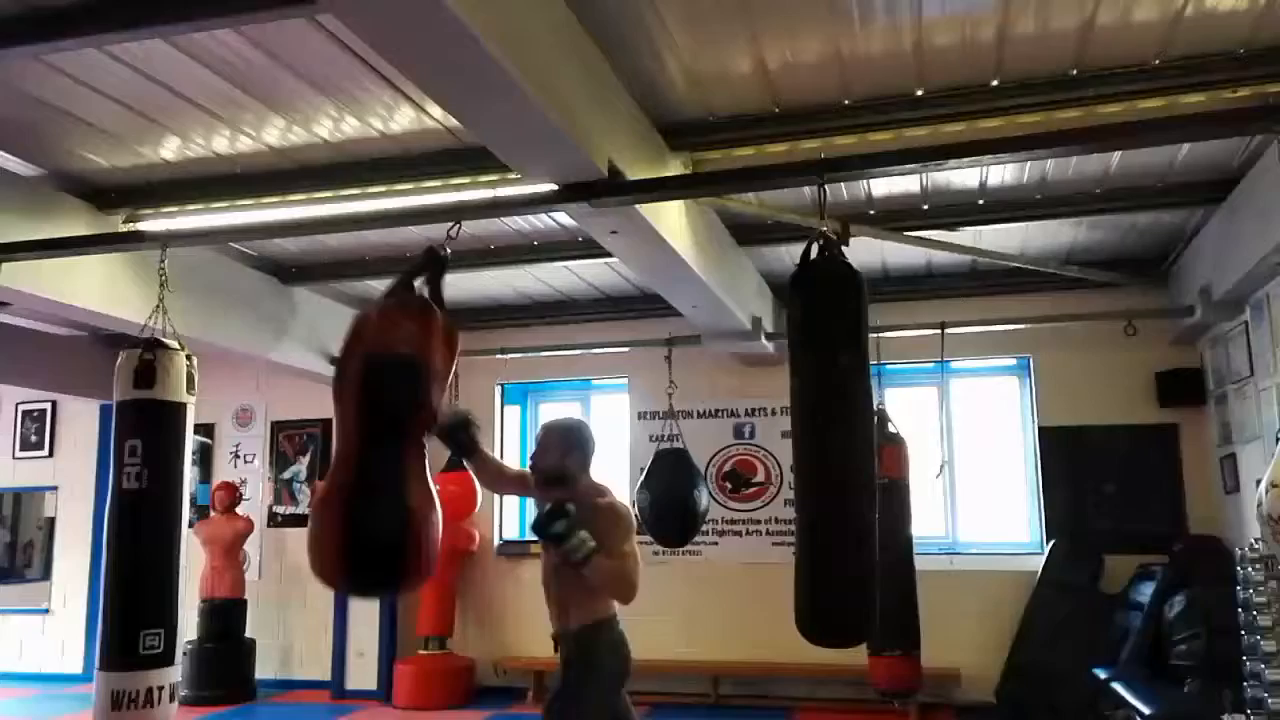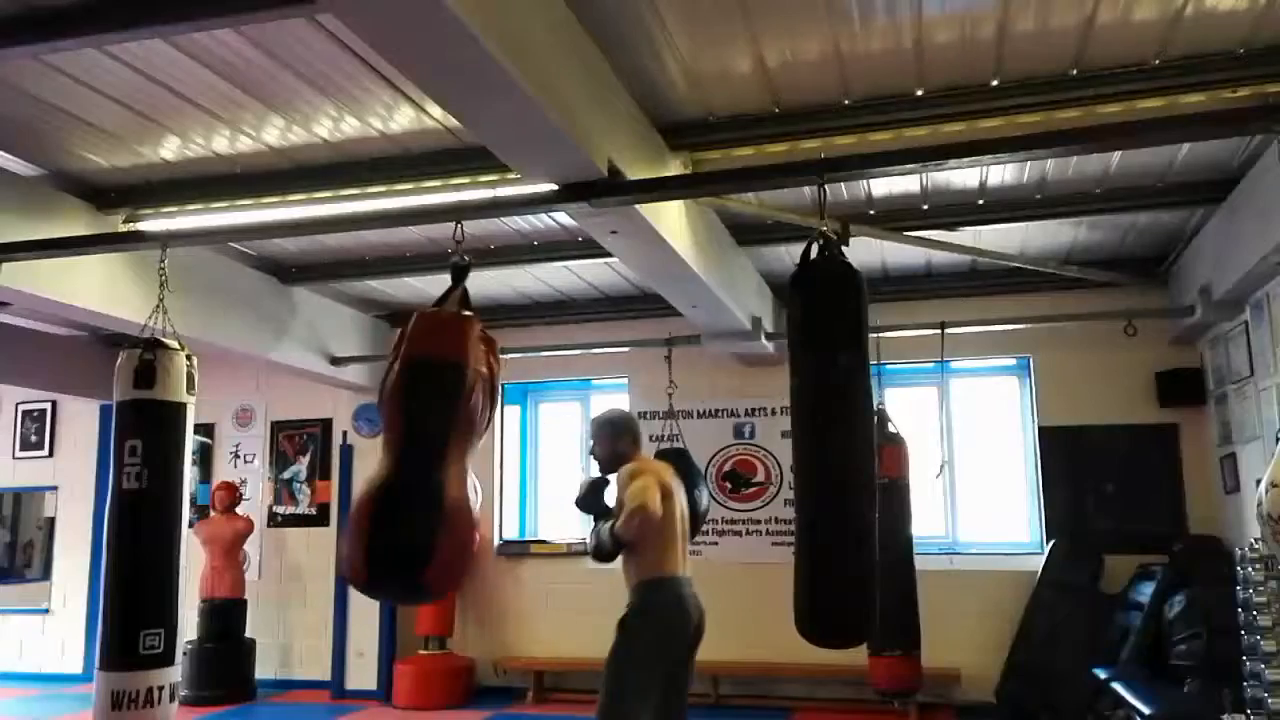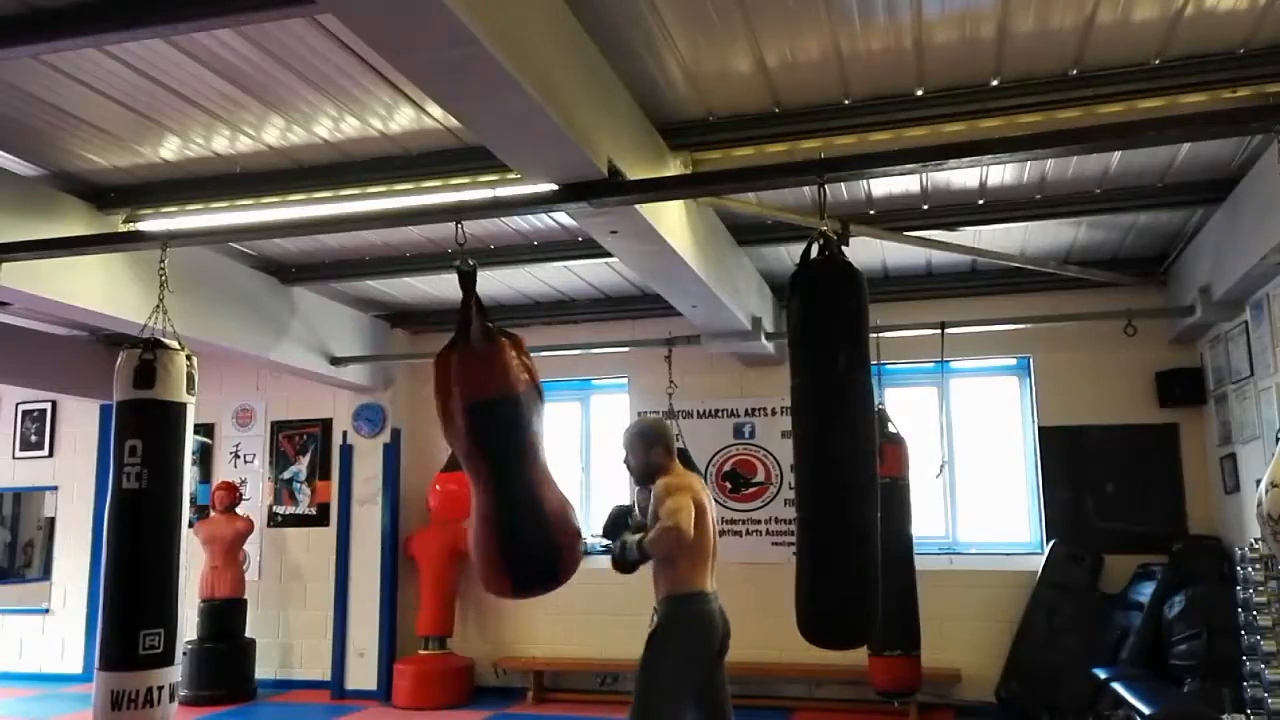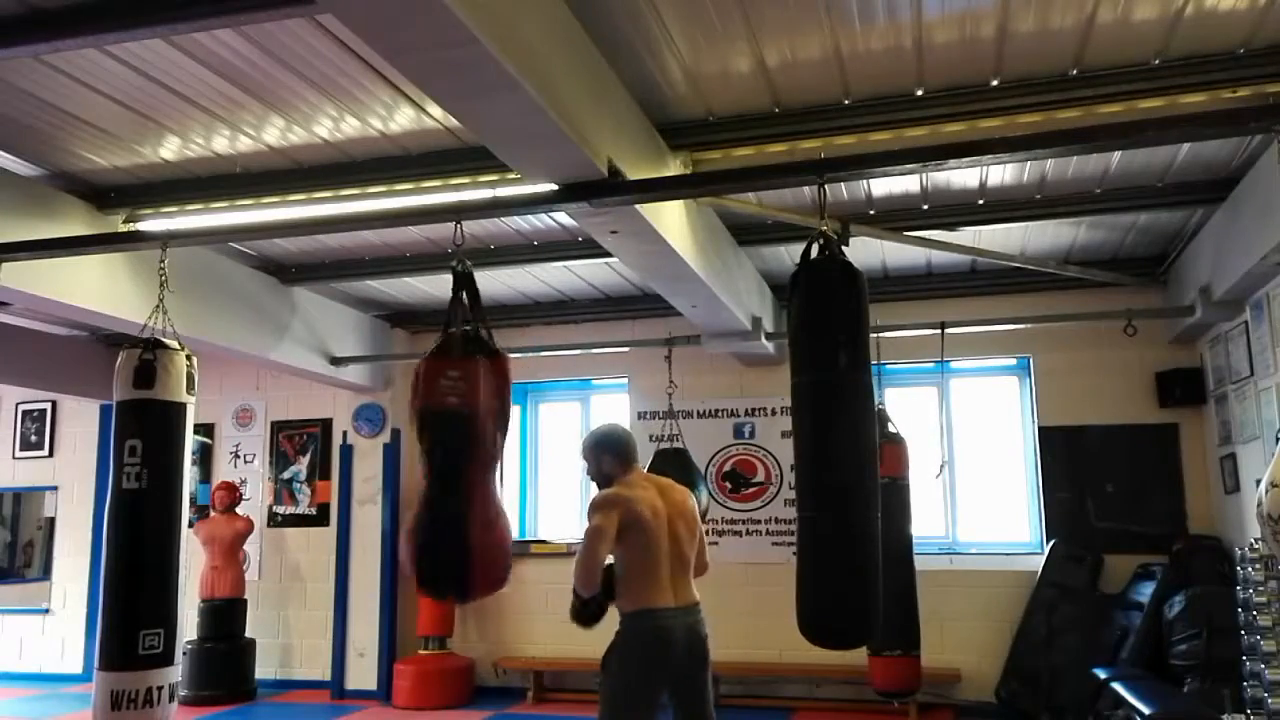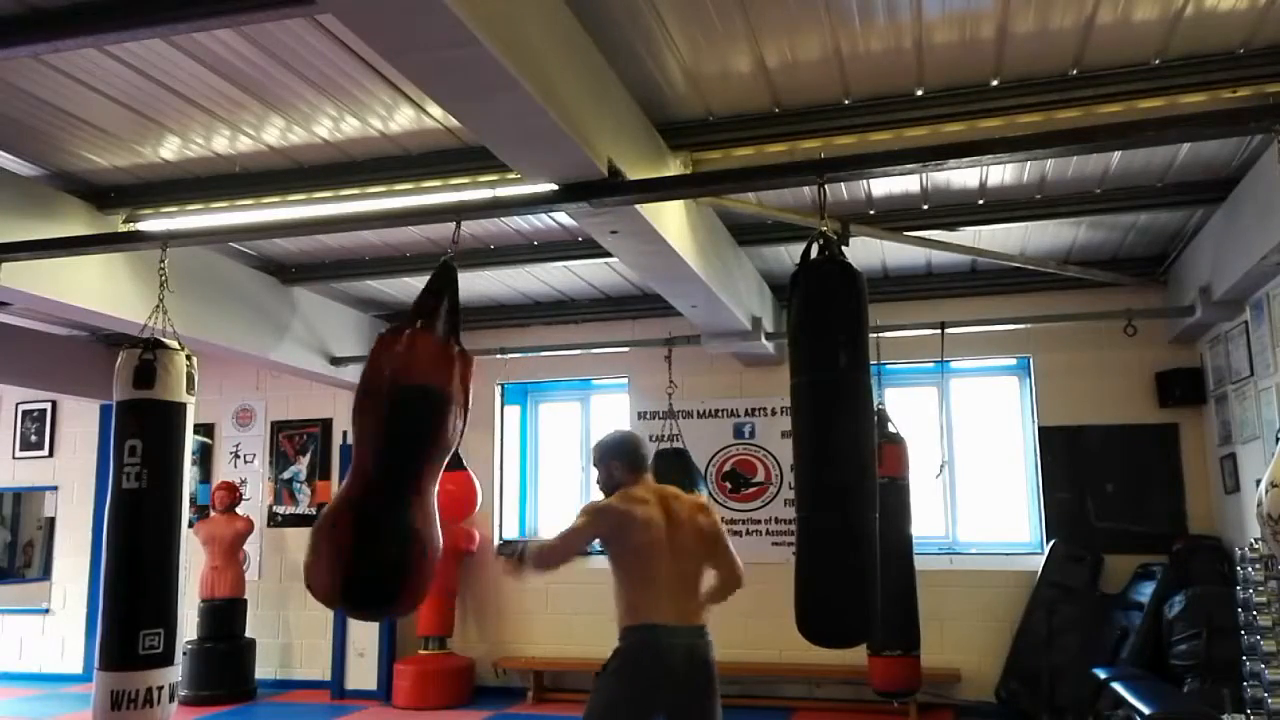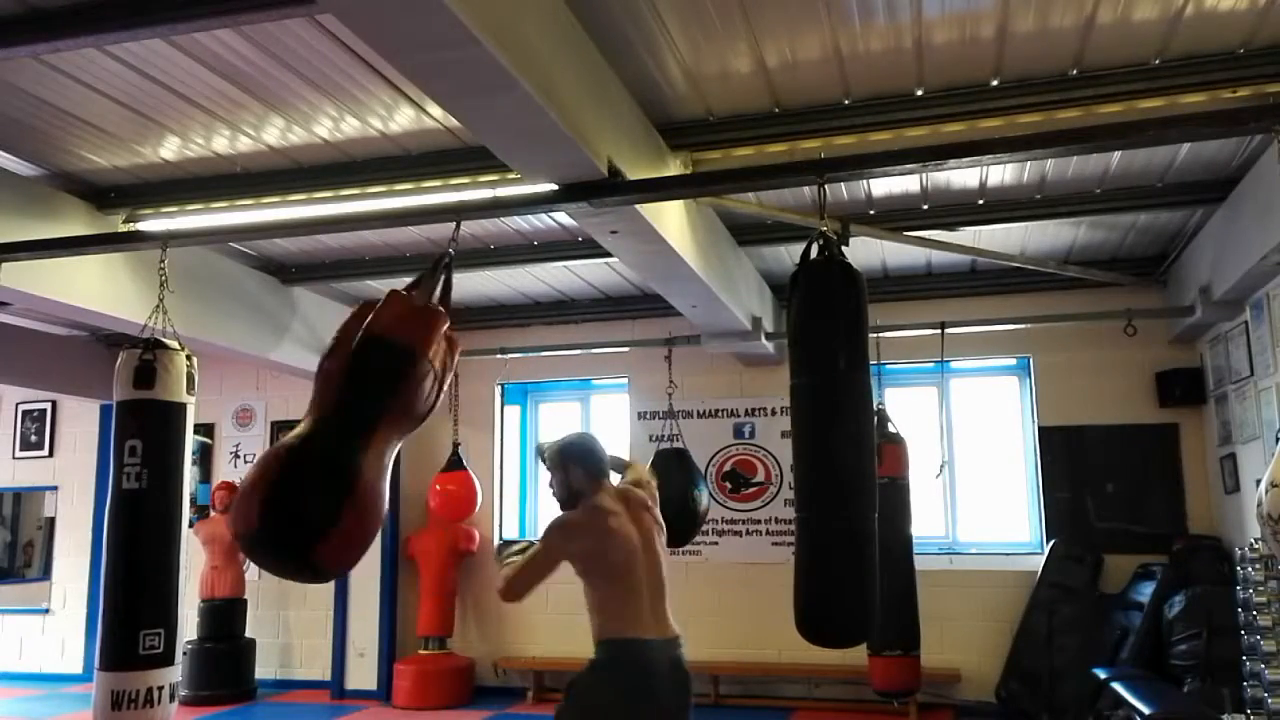
dt=0.5s
person 1, frame 1
left shoulder: (609, 512)
right shoulder: (552, 490)
left elbow: (625, 589)
right elbow: (503, 476)
left wrist: (575, 542)
right wrist: (470, 448)
left hip: (596, 648)
right hip: (579, 644)
person 1, frame 2
left shoulder: (634, 471)
right shoulder: (663, 473)
left elbow: (644, 511)
left wrist: (607, 533)
right wrist: (609, 518)
left hip: (657, 604)
right hip: (683, 602)
person 1, frame 3
left shoulder: (668, 487)
right shoulder: (690, 483)
left elbow: (677, 534)
left wrist: (635, 545)
right wrist: (640, 533)
left hip: (684, 616)
right hip: (709, 613)
person 1, frame 4
left shoulder: (611, 499)
right shoulder: (682, 495)
left elbow: (589, 570)
left wrist: (585, 593)
left hip: (646, 631)
right hip: (692, 625)
person 1, frame 5
left shoulder: (608, 512)
right shoulder: (696, 507)
left elbow: (549, 557)
right elbow: (733, 577)
left wrist: (523, 553)
left hip: (645, 653)
right hip: (695, 650)
person 1, frame 6
left shoulder: (573, 526)
right shoulder: (642, 497)
left elbow: (509, 590)
right elbow: (636, 468)
left wrist: (515, 559)
left hip: (623, 665)
right hip: (669, 662)
